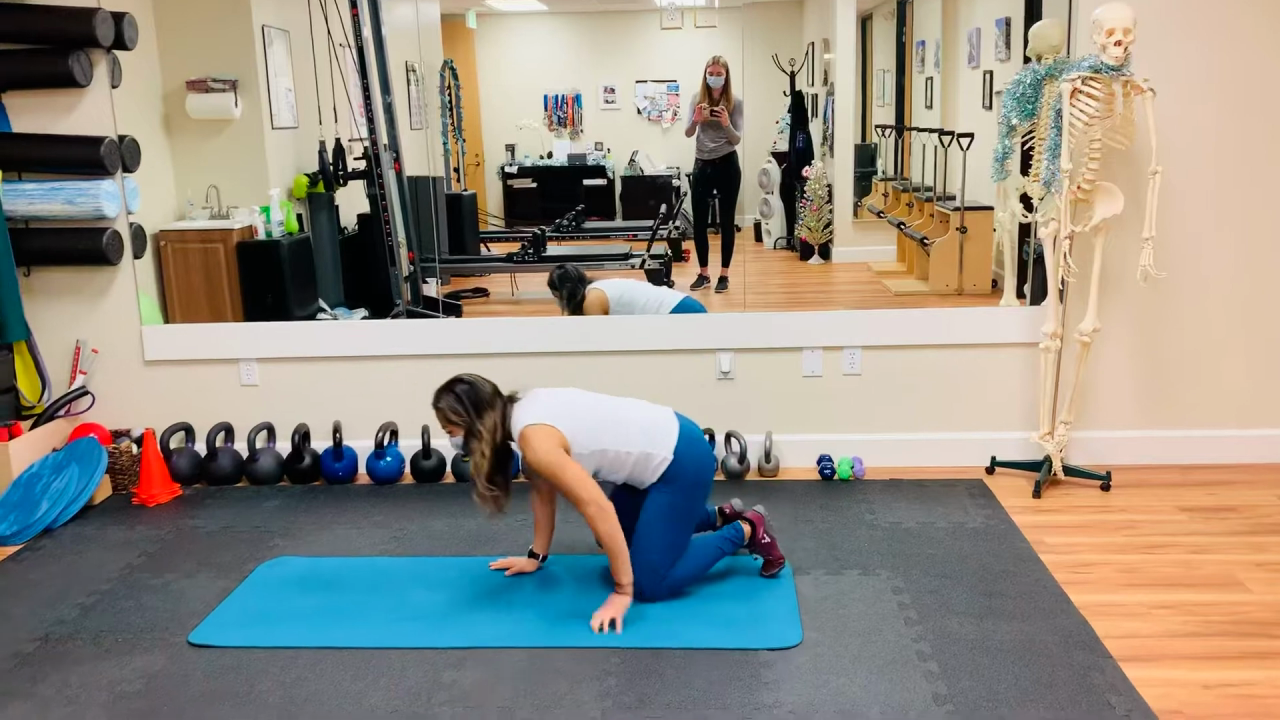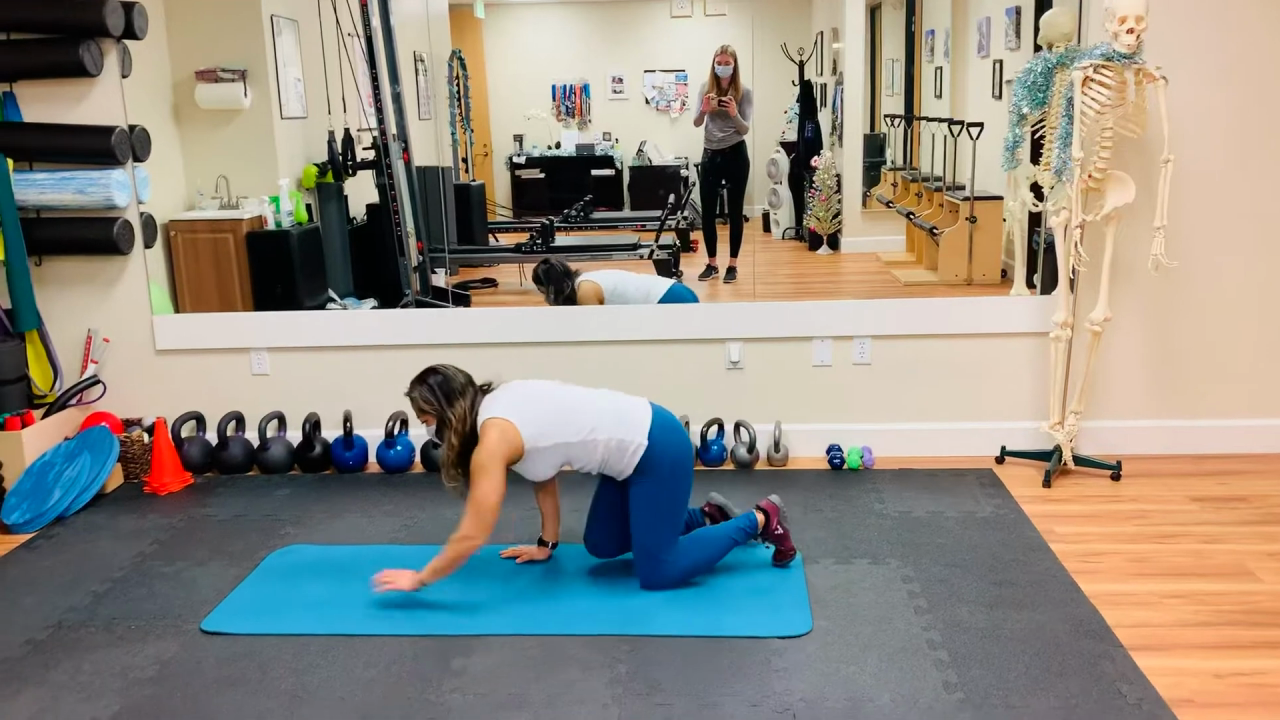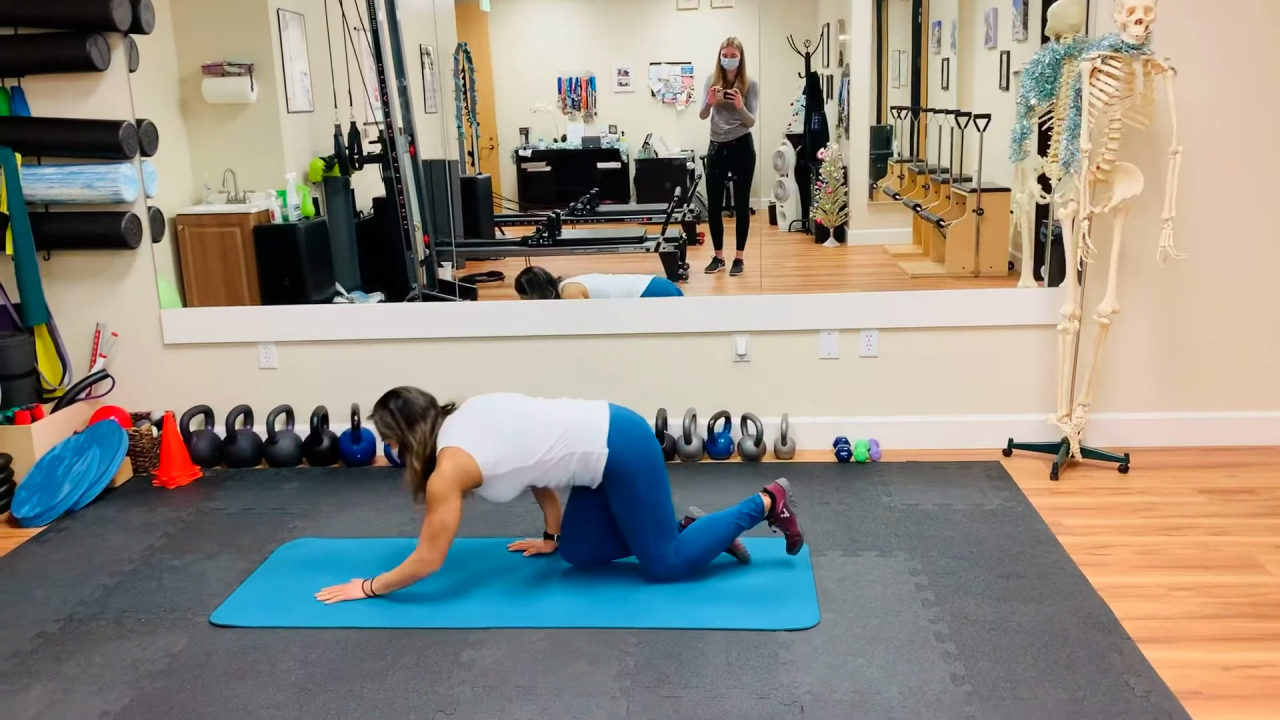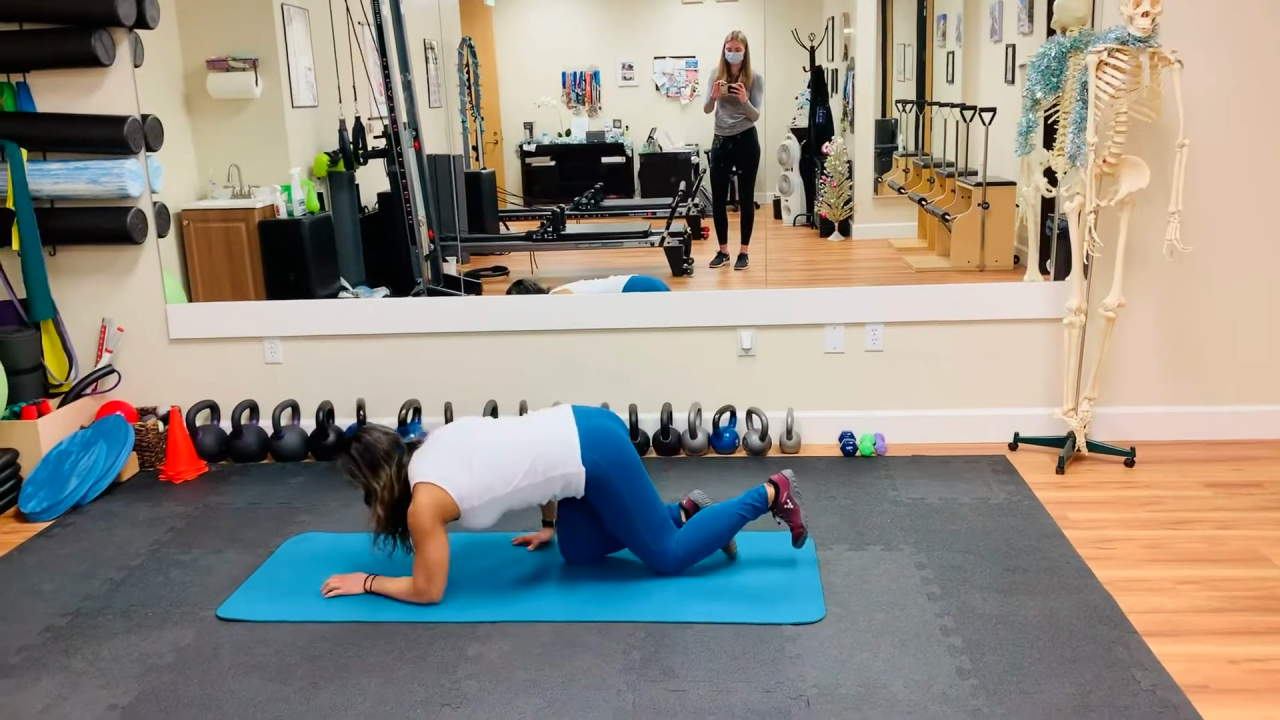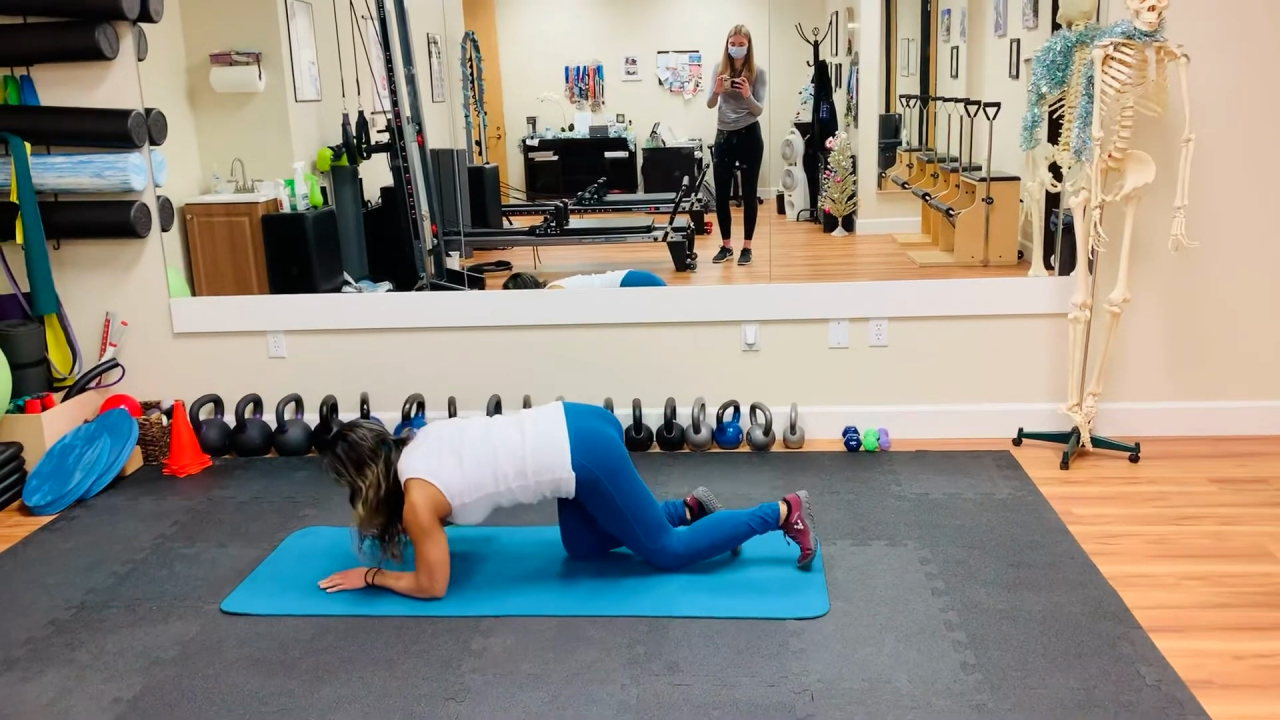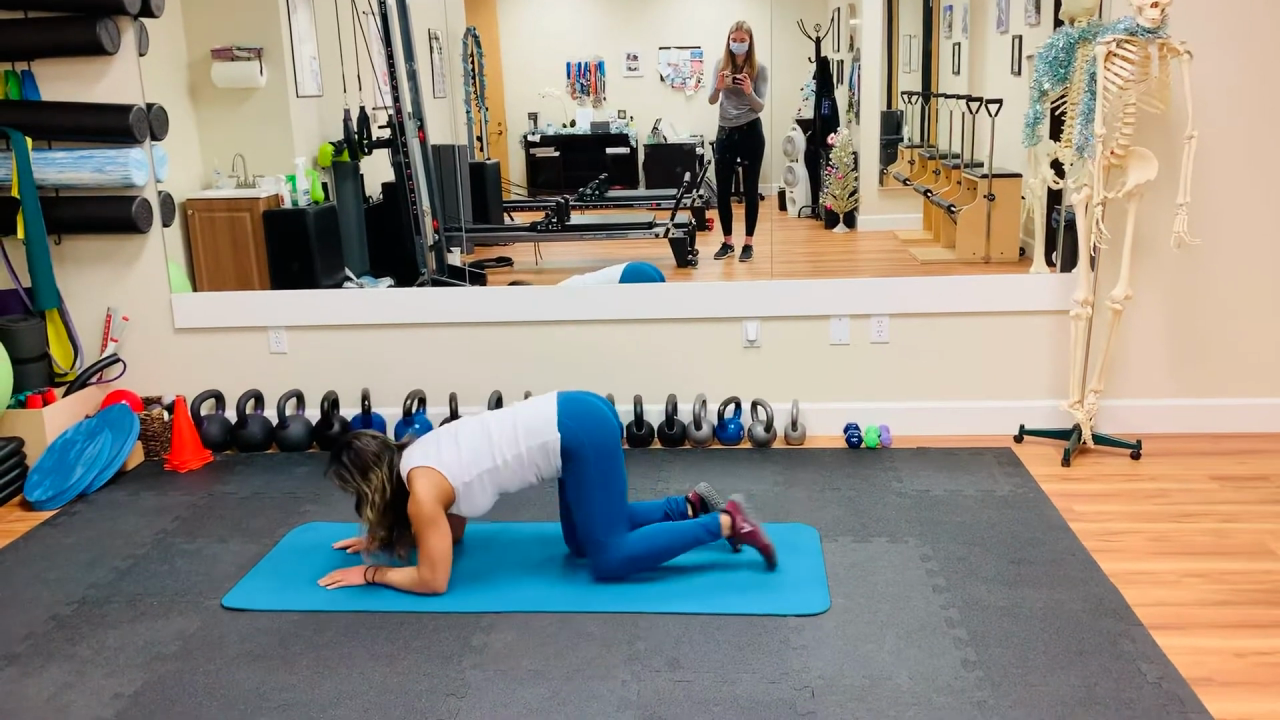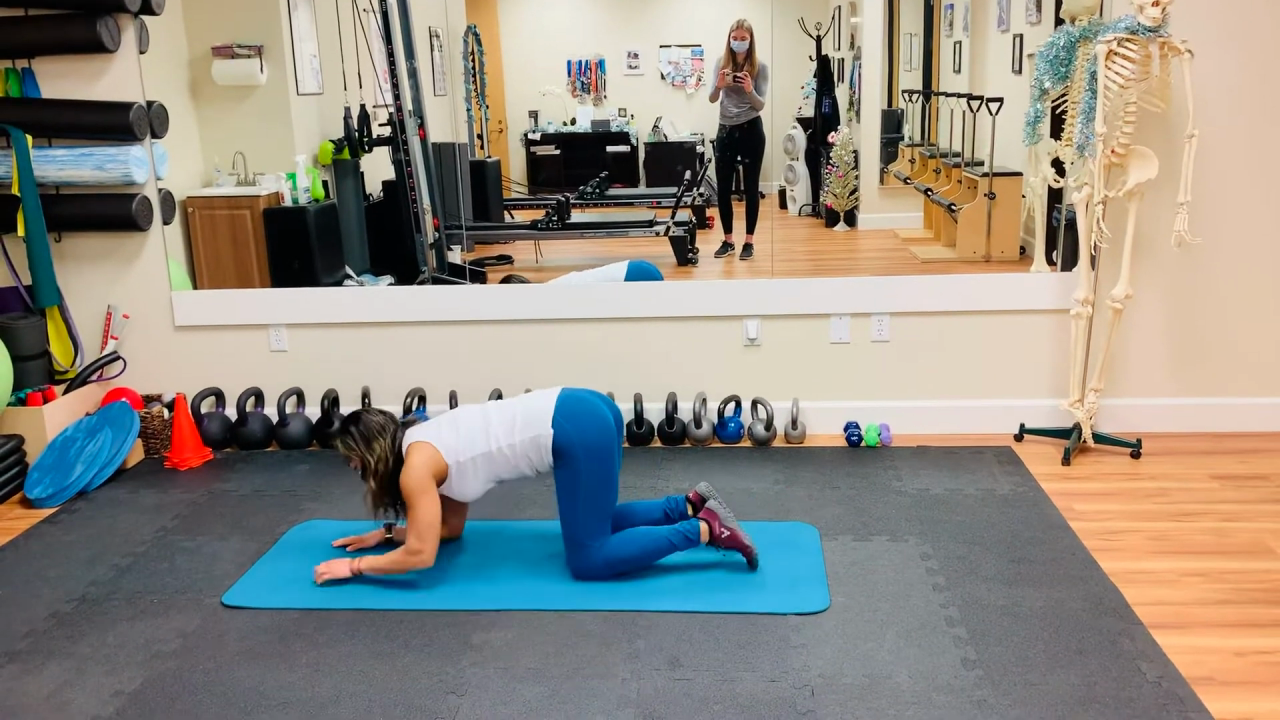
dt=0.3s
person 1, frame 1
left shoulder: (536, 441)
right shoulder: (521, 412)
left elbow: (600, 510)
right elbow: (544, 491)
left wrist: (622, 593)
right wrist: (536, 556)
left hip: (682, 460)
right hip: (663, 441)
left knee: (651, 583)
right knee: (618, 537)
left ankle: (748, 530)
right ankle: (720, 517)
person 1, frame 2
left shoulder: (491, 439)
right shoulder: (498, 404)
left elbow: (472, 535)
right elbow: (543, 475)
left wrist: (418, 579)
right wrist: (547, 544)
left hip: (659, 449)
right hip: (642, 434)
left knee: (657, 573)
right knee: (599, 546)
left ankle: (759, 520)
right ankle: (706, 516)
person 1, frame 3
left shoulder: (450, 467)
right shoulder: (467, 414)
left elbow: (428, 559)
left wrist: (366, 586)
right wrist: (552, 537)
left hip: (623, 450)
right hip: (608, 428)
left knee: (665, 563)
right knee: (578, 552)
left ankle: (767, 503)
right ankle: (681, 523)
person 1, frame 4
left shoulder: (425, 500)
right shoulder: (437, 441)
left elbow: (428, 590)
left wrist: (365, 583)
right wrist: (551, 525)
left hip: (597, 456)
right hip: (586, 423)
left knee: (667, 555)
right knee: (578, 551)
left ankle: (770, 494)
right ankle: (684, 510)
person 1, frame 5
left shoulder: (416, 498)
right shoulder: (420, 440)
left elbow: (432, 586)
left wrist: (368, 575)
right wrist: (385, 527)
left hip: (584, 455)
right hip: (574, 421)
left knee: (664, 549)
right knee: (582, 547)
left ankle: (783, 513)
right ankle: (690, 507)
person 1, frame 6
left shoulder: (421, 490)
right shoulder: (417, 454)
left elbow: (433, 581)
right elbow: (451, 530)
left wrist: (369, 573)
right wrist: (380, 536)
left hip: (580, 431)
right hip: (577, 412)
left knee: (610, 558)
right knee: (582, 542)
left ankle: (727, 523)
right ankle: (691, 504)
person 1, frame 7
left shoulder: (416, 466)
right shoulder: (425, 439)
left elbow: (420, 555)
right elbow: (449, 525)
left wrist: (355, 567)
right wrist: (386, 533)
left hip: (578, 429)
right hip: (586, 411)
left knee: (590, 560)
right knee: (592, 525)
left ankle: (704, 529)
right ankle: (693, 504)
person 2, frame 1
left shoulder: (735, 102)
right shoulder: (697, 99)
left elbow: (737, 139)
right elbow: (688, 133)
left wrist: (726, 124)
right wrist: (696, 120)
left hip: (727, 165)
right hip: (702, 165)
left knee: (726, 221)
right knee: (699, 222)
left ankle: (724, 275)
right ankle: (703, 273)
person 2, frame 2
left shoulder: (744, 92)
right shoulder: (706, 88)
left elbow: (745, 129)
right elbow: (697, 124)
left wrist: (734, 114)
right wrist: (704, 110)
left hip: (735, 155)
right hip: (710, 154)
left knee: (734, 211)
right knee: (707, 212)
left ankle: (732, 265)
right ankle: (712, 264)
person 2, frame 3
left shoulder: (750, 84)
right shoulder: (712, 80)
left elbow: (752, 122)
right elbow: (702, 115)
left wrist: (740, 106)
right wrist: (709, 102)
left hip: (741, 147)
right hip: (717, 147)
left knee: (741, 204)
right knee: (714, 204)
left ankle: (739, 257)
right ankle: (718, 256)
person 2, frame 4
left shoulder: (754, 78)
right shoulder: (716, 74)
left elbow: (756, 116)
right elbow: (707, 110)
left wrist: (744, 100)
right wrist: (714, 96)
left hip: (746, 141)
right hip: (721, 141)
left knee: (745, 198)
right knee: (718, 199)
left ankle: (744, 252)
right ankle: (723, 251)
person 2, frame 5
left shoulder: (757, 72)
right shoulder: (719, 69)
left elbow: (759, 111)
right elbow: (710, 105)
left wrist: (747, 95)
right wrist: (716, 91)
left hip: (749, 136)
right hip: (724, 136)
left knee: (748, 193)
right knee: (721, 194)
left ankle: (747, 247)
right ankle: (726, 246)
person 2, frame 6
left shoulder: (759, 68)
right shoulder: (721, 64)
left elbow: (760, 107)
right elbow: (711, 101)
left wrist: (749, 92)
right wrist: (718, 87)
left hip: (750, 132)
right hip: (725, 132)
left knee: (750, 190)
right knee: (723, 190)
left ankle: (748, 243)
right ankle: (727, 242)
person 2, frame 7
left shoulder: (760, 67)
right shoulder: (721, 63)
left elbow: (761, 105)
right elbow: (712, 99)
left wrist: (749, 90)
right wrist: (719, 86)
left hip: (751, 131)
right hip: (726, 130)
left knee: (750, 188)
right knee: (723, 188)
left ankle: (748, 242)
right ankle: (728, 240)
